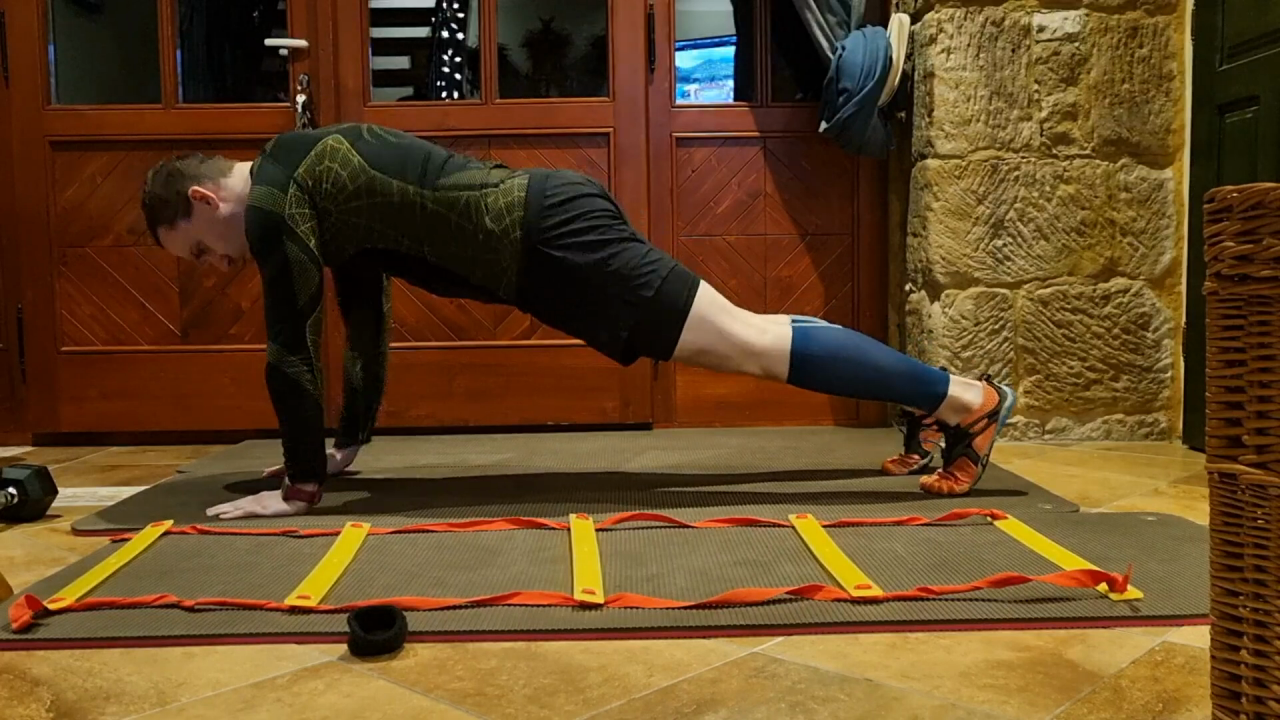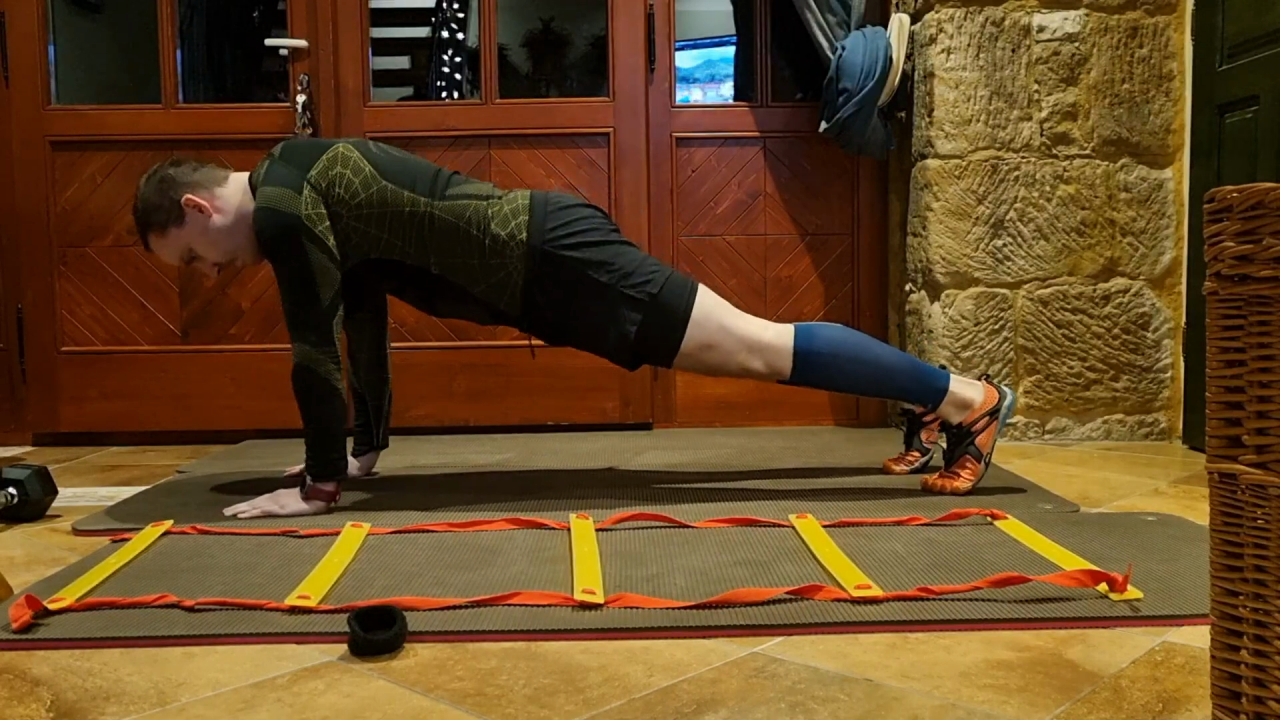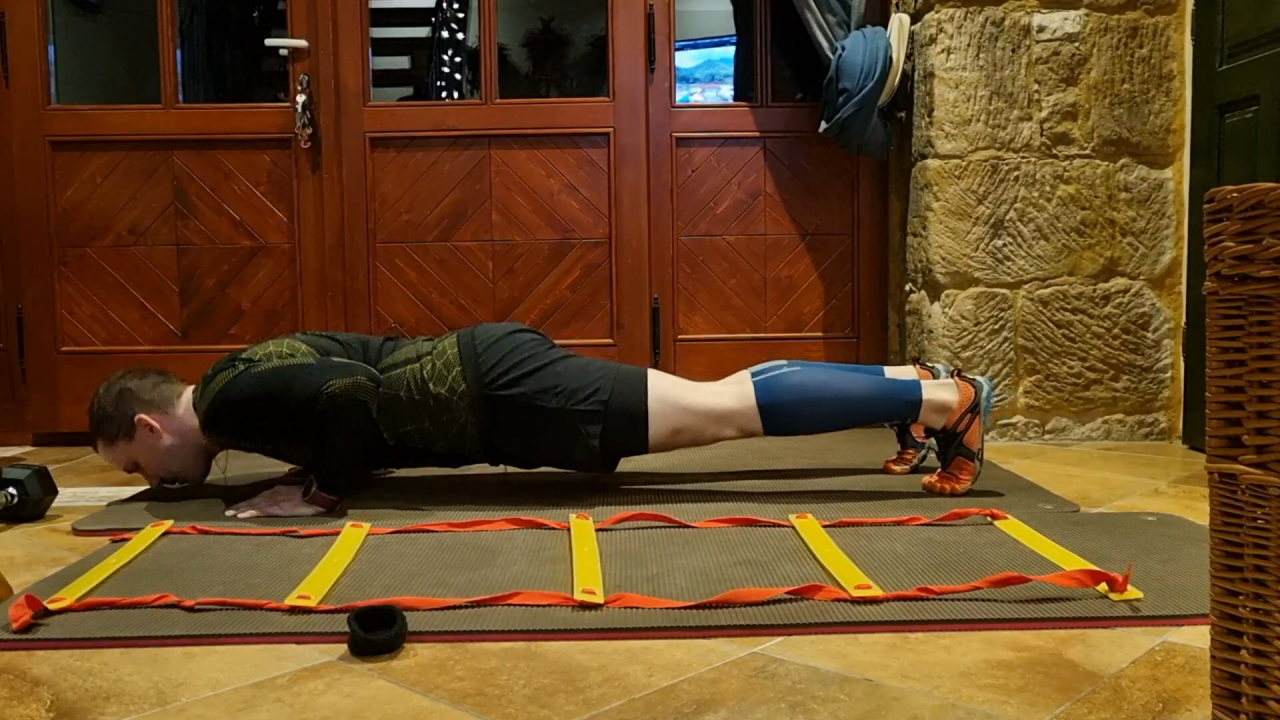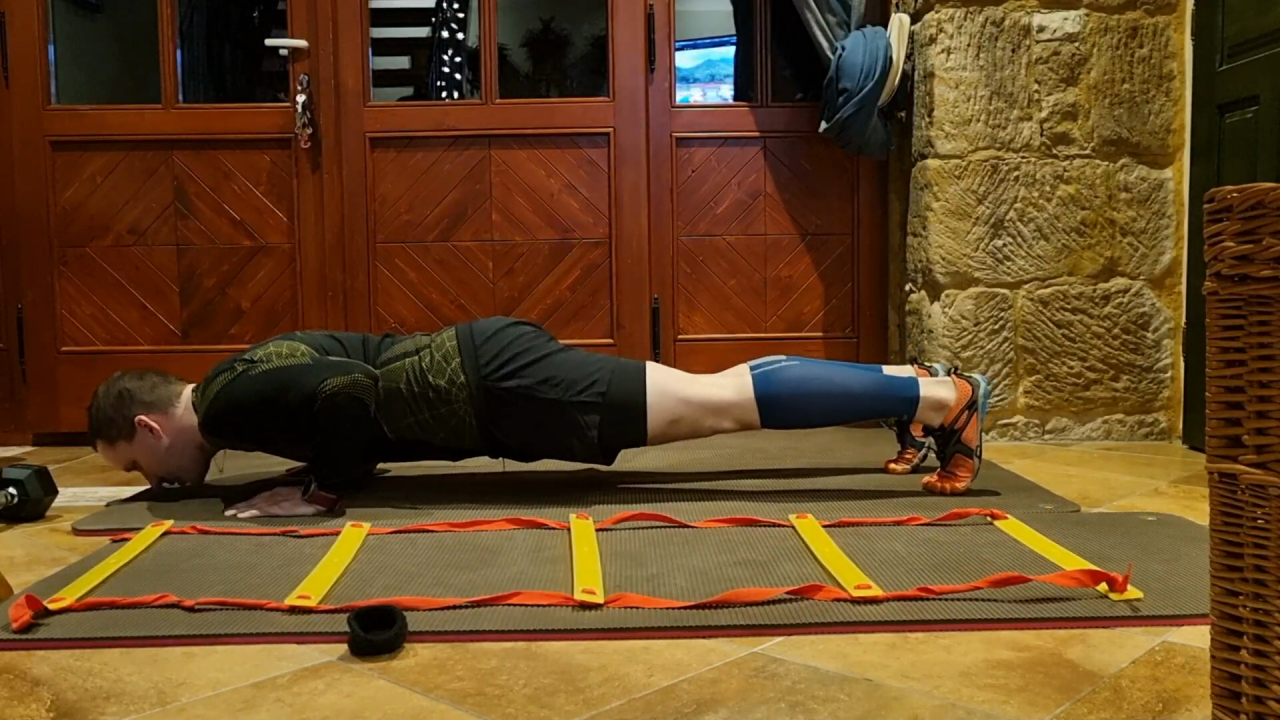
dt=1s
person 1, frame 1
left shoulder: (274, 202)
right shoulder: (311, 172)
left elbow: (291, 349)
right elbow: (363, 306)
left wrist: (299, 484)
right wrist: (348, 442)
left hip: (547, 242)
right hip: (546, 214)
left knee: (750, 347)
right knee: (743, 336)
left ankle: (965, 398)
right ankle: (927, 397)
person 1, frame 2
left shoulder: (280, 207)
right shoulder: (307, 185)
left elbow: (318, 350)
right elbow: (363, 318)
left wrist: (319, 481)
right wrist: (365, 446)
left hip: (546, 257)
right hip: (539, 250)
left knee: (757, 349)
right knee: (753, 349)
left ankle: (966, 398)
right ankle: (932, 403)
person 1, frame 3
left shoulder: (228, 400)
right shoulder: (247, 380)
left elbow: (347, 387)
left wrist: (320, 489)
right wrist: (331, 462)
left hip: (493, 389)
right hip: (484, 370)
left knee: (722, 413)
right knee: (719, 401)
left ankle: (945, 398)
right ankle: (912, 386)
person 1, frame 4
left shoulder: (230, 399)
right shoulder: (248, 379)
left elbow: (349, 388)
left wrist: (322, 489)
right wrist: (323, 461)
left hip: (495, 382)
right hip: (484, 369)
left knee: (719, 405)
right knee: (718, 399)
left ankle: (941, 395)
right ankle: (911, 386)
